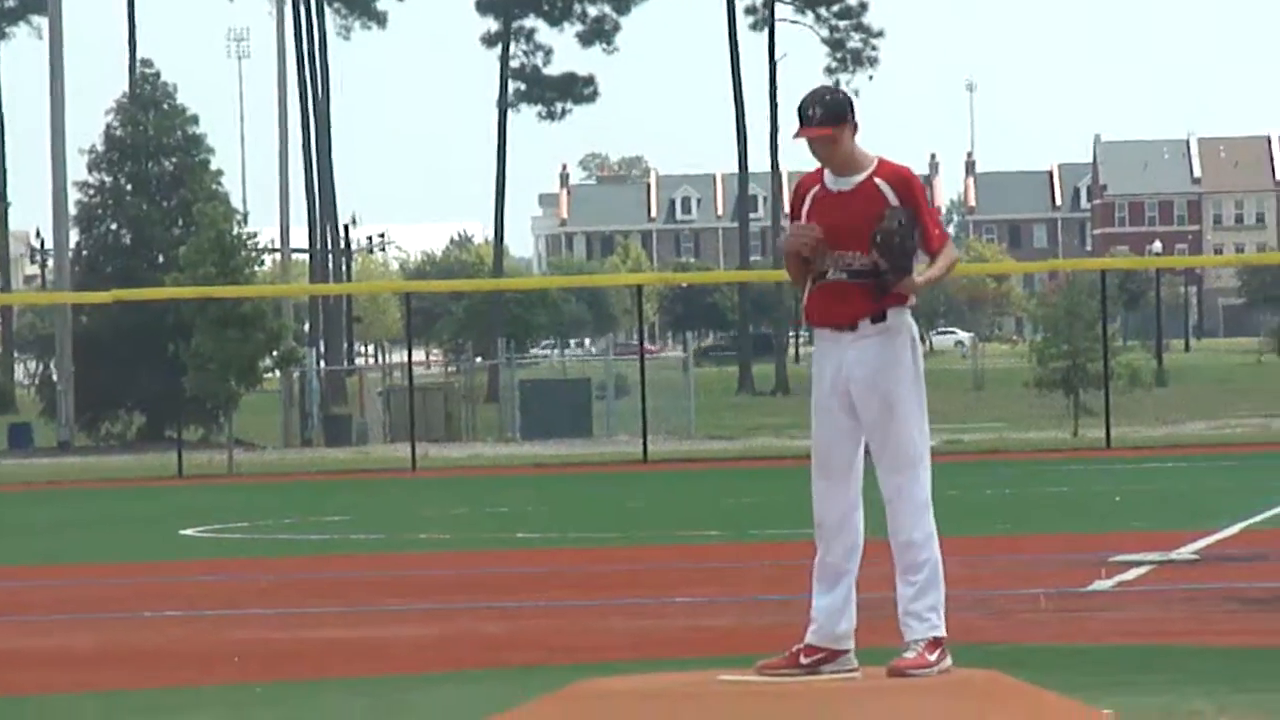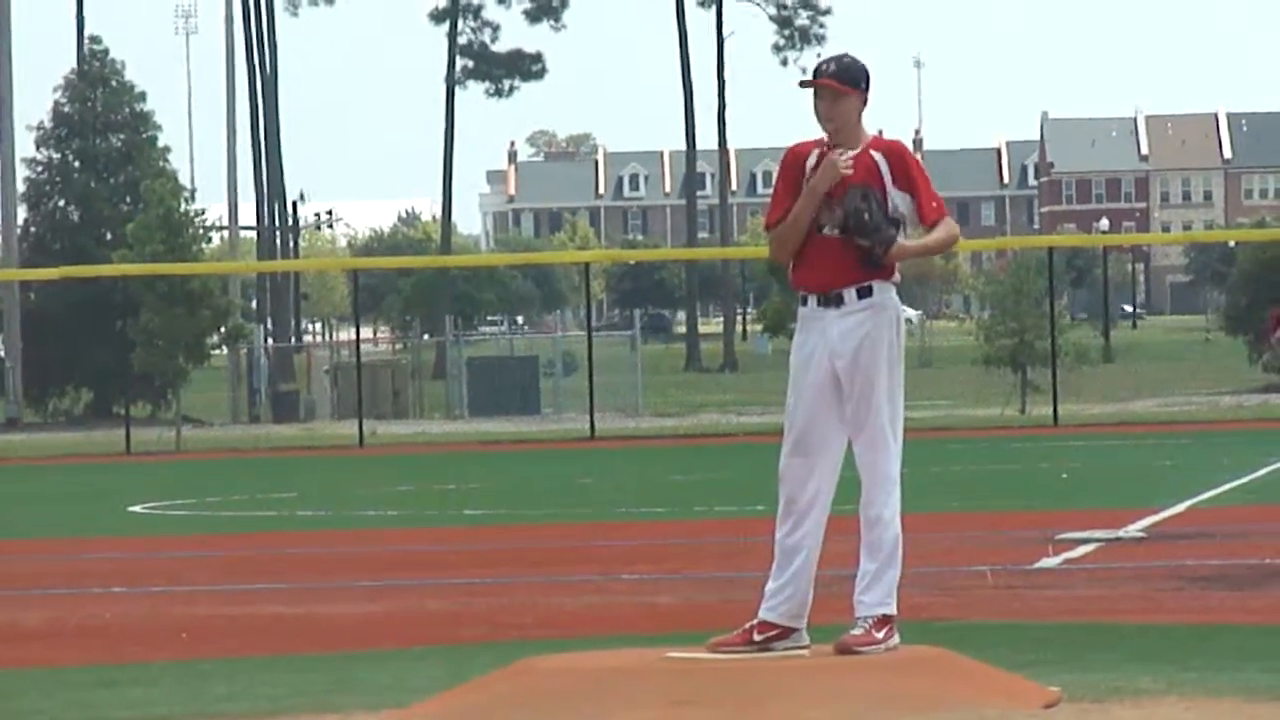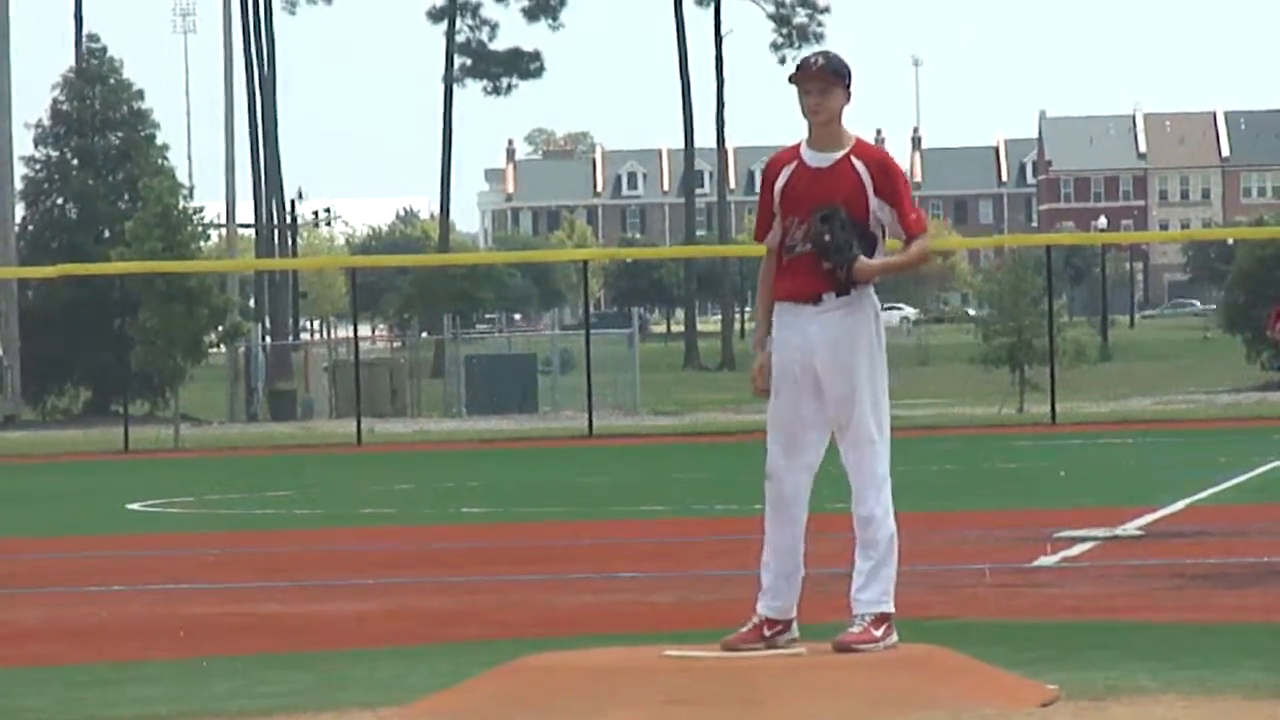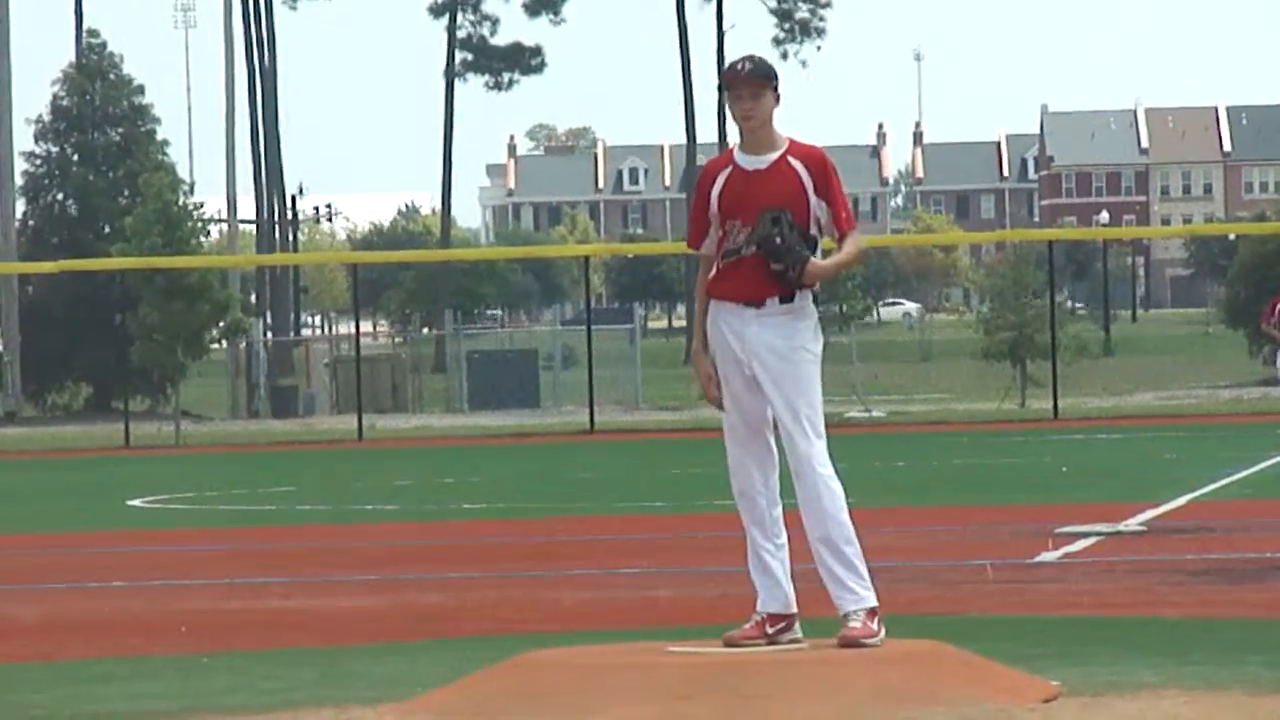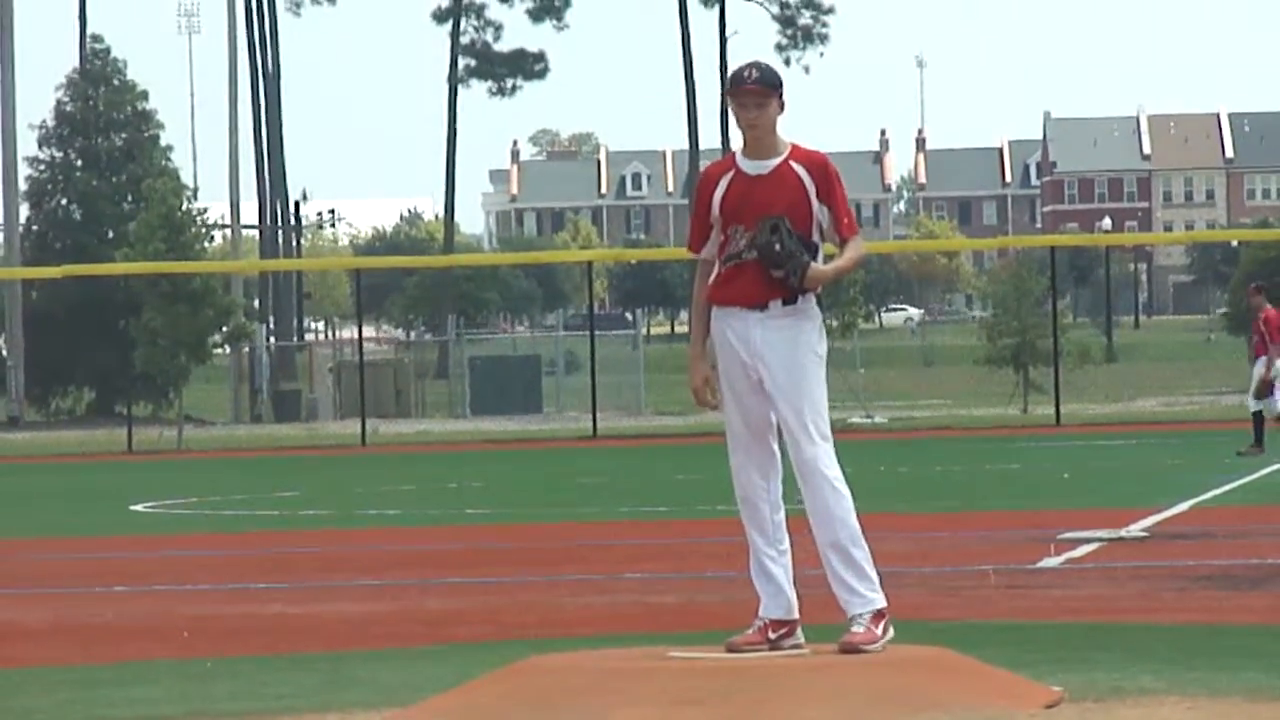
dt=1s
person 1, frame 1
left shoulder: (897, 180)
right shoulder: (807, 191)
left elbow: (946, 250)
left wrist: (922, 279)
right wrist: (792, 250)
left hip: (886, 341)
right hip: (828, 347)
left knee: (906, 486)
right knee: (832, 494)
left ankle: (927, 635)
right ankle: (829, 639)
person 1, frame 2
left shoulder: (891, 156)
right shoulder: (799, 161)
left elbow: (947, 229)
right elbow: (778, 251)
left wrist: (908, 247)
right wrist: (817, 188)
left hip: (869, 315)
right hip: (812, 320)
left knee: (878, 462)
right knee: (802, 468)
left ankle: (878, 614)
right ankle: (781, 616)
person 1, frame 3
left shoulder: (874, 164)
right shoulder: (779, 169)
left elbow: (921, 244)
right elbow: (771, 260)
left wrist: (877, 266)
right wrist: (760, 343)
left hip: (849, 319)
right hip: (790, 323)
left knee: (867, 465)
right knee: (783, 470)
left ankle: (876, 611)
right ankle: (776, 611)
person 1, frame 4
left shoulder: (811, 163)
right shoulder: (713, 175)
left elbow: (852, 240)
right elbow: (705, 266)
left wrist: (827, 266)
right wrist: (699, 348)
left hip: (788, 322)
right hip: (728, 325)
left knee: (808, 457)
right knee: (748, 466)
left ankle: (860, 604)
right ankle: (776, 609)
person 1, frame 5
left shoulder: (814, 168)
right shoulder: (714, 179)
left elbow: (854, 244)
right elbow: (704, 271)
left wrist: (828, 270)
right wrist: (697, 354)
left hip: (791, 325)
right hip: (731, 328)
left knee: (815, 460)
right knee: (751, 471)
left ankle: (867, 607)
right ankle: (778, 615)
